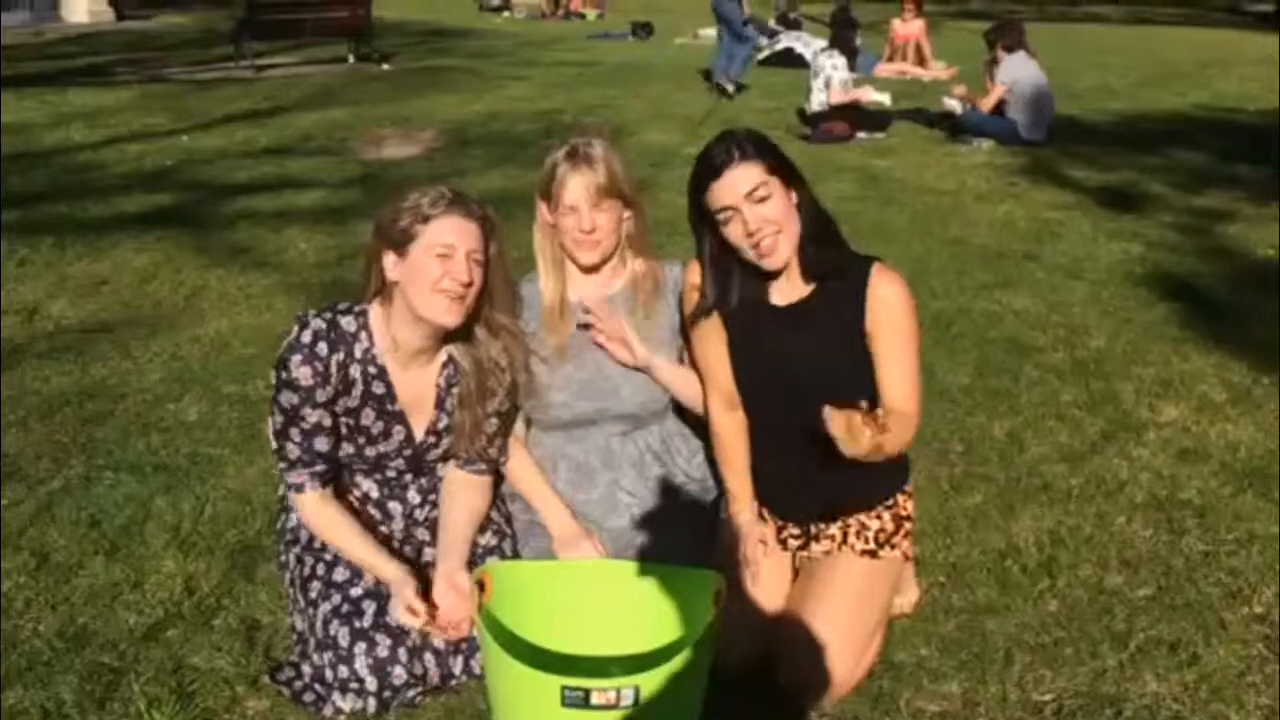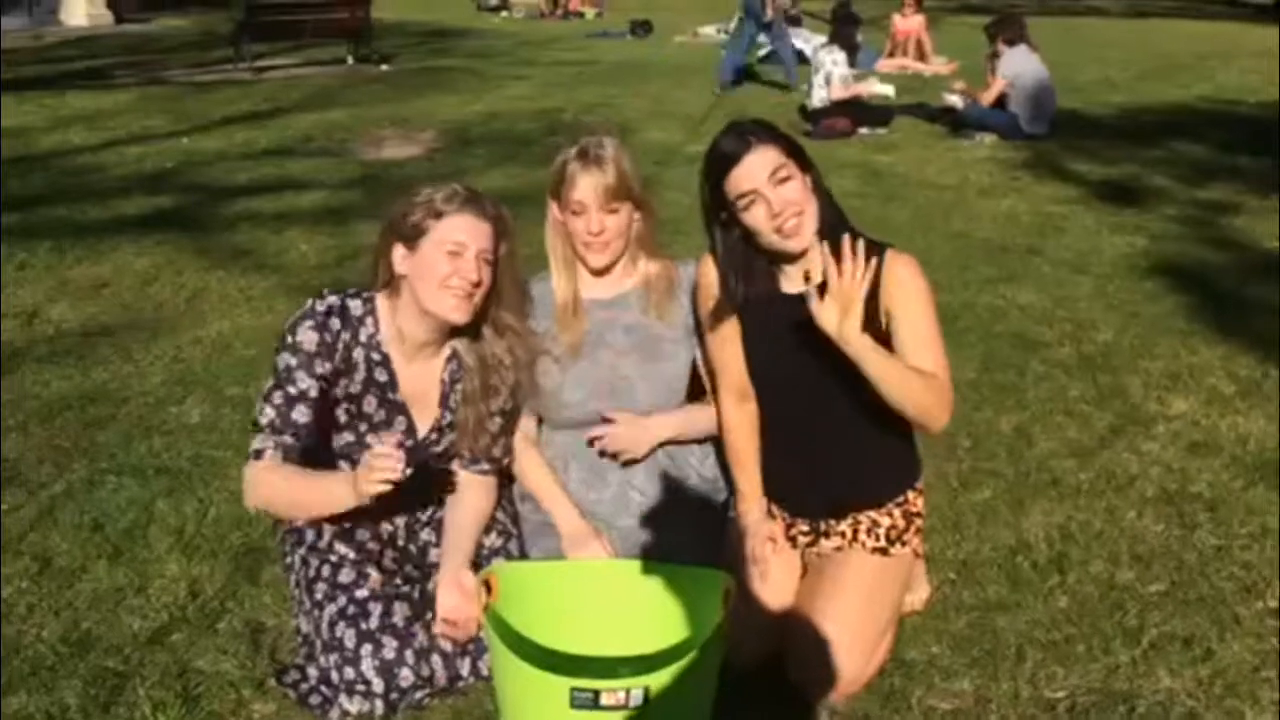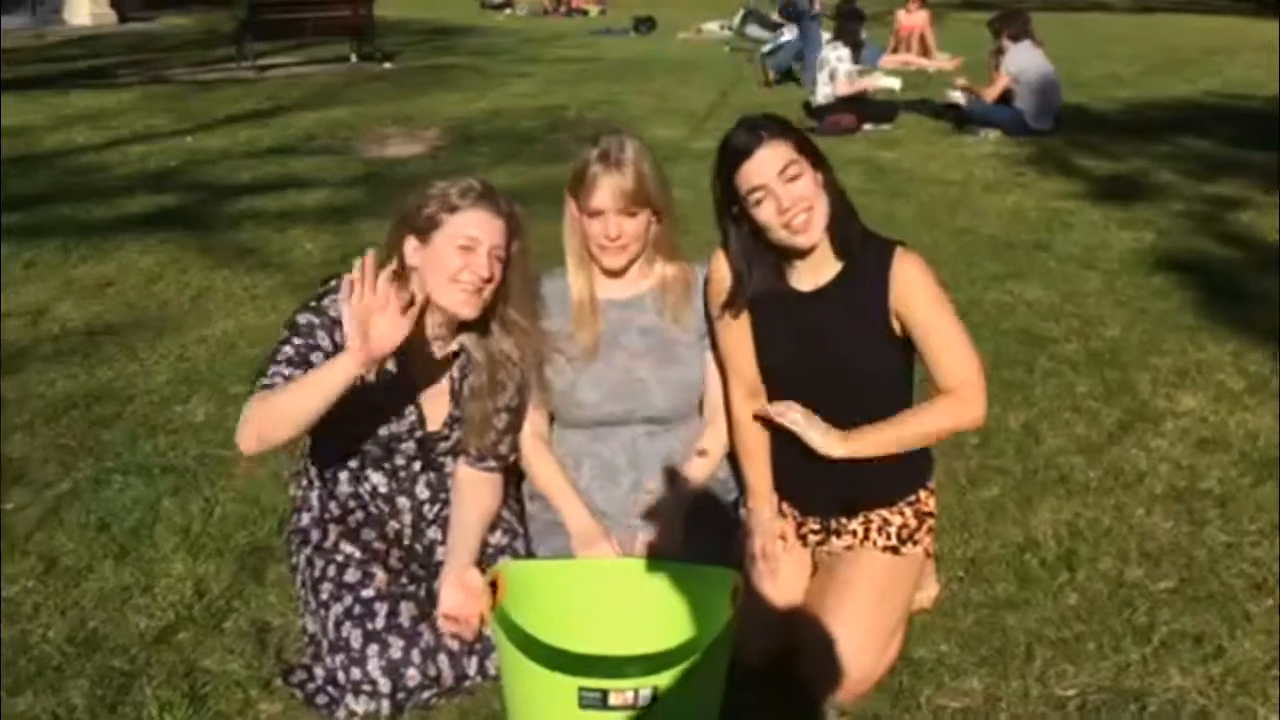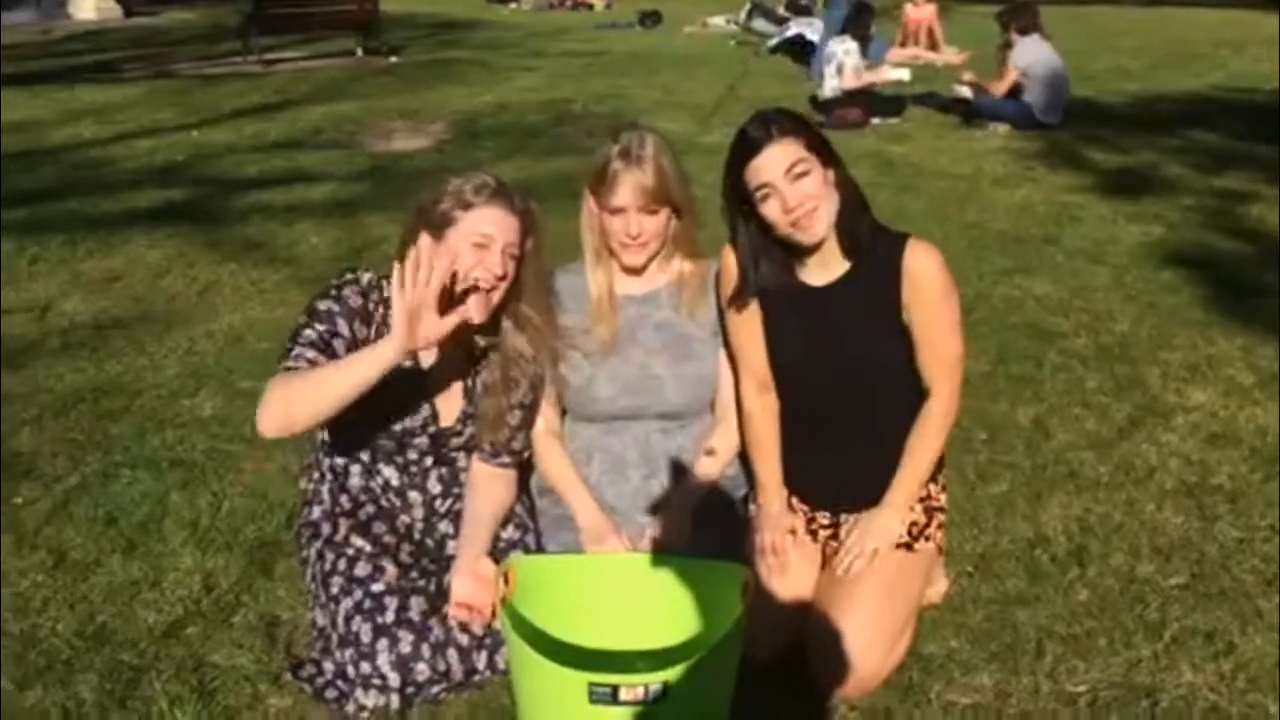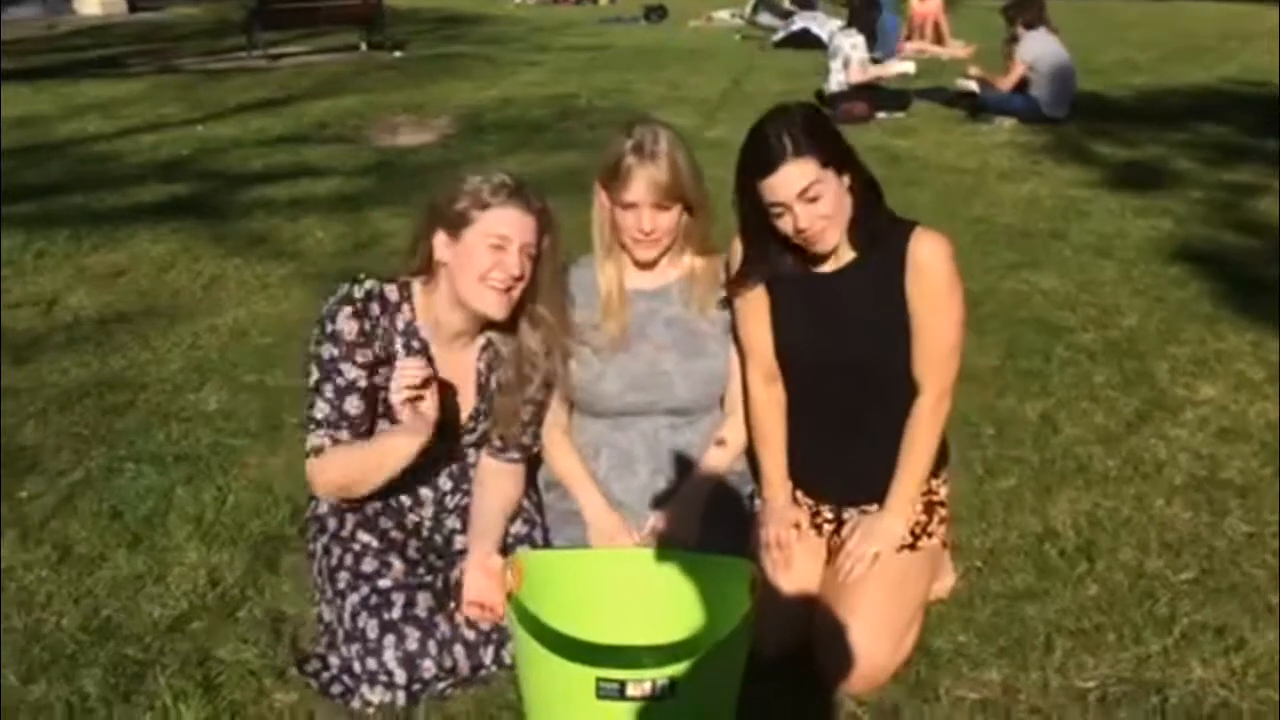
dt=0.2s
person 1, frame 1
left shoulder: (875, 288)
right shoulder: (708, 285)
left elbow: (904, 422)
right elbow: (724, 405)
left wrist: (868, 439)
right wrist: (742, 513)
left hip: (862, 505)
right hip: (769, 504)
right knee: (731, 654)
left ankle: (883, 576)
right ankle: (824, 582)
person 1, frame 2
left shoulder: (888, 272)
right shoulder: (721, 276)
left elbow: (936, 408)
right elbow: (736, 399)
left wrist: (849, 338)
right wrist: (752, 510)
left hip: (874, 502)
right hip: (778, 500)
left knee: (822, 679)
right knee: (742, 651)
left ankle: (896, 574)
right ankle: (826, 582)
person 1, frame 3
left shoulder: (897, 272)
right shoulder: (732, 273)
left elbow: (967, 402)
right elbow: (746, 395)
left wrist: (844, 441)
right wrist: (761, 507)
left hip: (883, 500)
right hip: (788, 499)
left knee: (835, 677)
right knee: (750, 650)
left ankle: (906, 575)
right ankle: (844, 582)
person 1, frame 4
left shoulder: (912, 264)
right shoulder: (744, 266)
left elbow: (942, 396)
right elbow: (757, 390)
left wrist: (890, 514)
right wrist: (770, 501)
left hip: (890, 495)
right hip: (798, 494)
left knee: (843, 672)
right knee: (757, 645)
left ankle: (911, 571)
right ankle: (844, 574)
person 1, frame 5
left shoulder: (920, 253)
right shoulder: (754, 255)
left elbow: (933, 392)
right elbow: (764, 380)
left wrist: (892, 516)
right wrist: (775, 494)
left hip: (898, 488)
right hip: (803, 487)
left knee: (852, 669)
right knee: (765, 641)
left ankle: (919, 565)
right ankle: (849, 570)
person 2, frame 1
left shoulder: (491, 352)
right shoulder: (321, 348)
left elbow: (471, 469)
right elbow: (309, 494)
left wrist: (450, 568)
right wrist: (397, 576)
left hip: (446, 519)
right hip: (347, 527)
right knee: (372, 677)
person 2, frame 2
left shoulder: (494, 349)
right shoulder: (329, 330)
left elbow: (477, 471)
right elbow: (261, 487)
left wrist: (455, 568)
right wrist: (354, 489)
left hip: (454, 521)
right hip: (343, 527)
left ankle: (432, 595)
person 2, frame 3
left shoulder: (504, 346)
right shoulder: (342, 314)
left elbow: (483, 468)
right elbow: (251, 436)
left wrist: (460, 567)
right wrist: (357, 359)
left hip: (459, 517)
right hip: (350, 521)
left ankle: (434, 592)
person 2, frame 4
left shoulder: (516, 342)
right shoulder: (361, 307)
left elbow: (495, 462)
right elbow: (273, 420)
right wrist: (398, 346)
left hip: (467, 511)
right hip: (361, 514)
right knee: (391, 671)
left ankle: (439, 586)
person 2, frame 5
left shoulder: (529, 341)
right shoulder: (361, 319)
left elbow: (503, 457)
right elbow: (329, 478)
left wrist: (479, 556)
right wrist: (412, 435)
left hip: (471, 504)
right hip: (369, 513)
right knee: (399, 667)
left ankle: (459, 582)
person 3, frame 1
left shoulder: (671, 288)
right shoulder: (521, 306)
right elbow: (508, 438)
left wrist: (649, 359)
right wrist: (562, 525)
left hip: (669, 514)
right hip: (555, 519)
person 3, frame 2
left shoulder: (684, 289)
right shoulder: (532, 306)
right elbow: (518, 437)
left wrist: (657, 427)
right wrist: (570, 524)
left hip: (678, 511)
right hip: (564, 519)
person 3, frame 3
left shoulder: (698, 291)
right shoulder: (546, 303)
left elbow: (721, 418)
right elbow: (529, 434)
left wrist: (673, 507)
right wrist: (581, 524)
left hip: (688, 510)
right hip: (575, 517)
person 3, frame 4
left shoulder: (712, 290)
right shoulder: (562, 296)
left elbow: (732, 417)
right elbow: (542, 430)
left wrist: (682, 509)
right wrist: (593, 521)
left hip: (695, 510)
right hip: (584, 518)
person 3, frame 5
left shoulder: (723, 285)
right shoulder: (571, 290)
left elbow: (742, 413)
right elbow: (549, 422)
left wrist: (689, 500)
right wrist: (596, 509)
left hip: (704, 506)
right hip: (591, 510)
